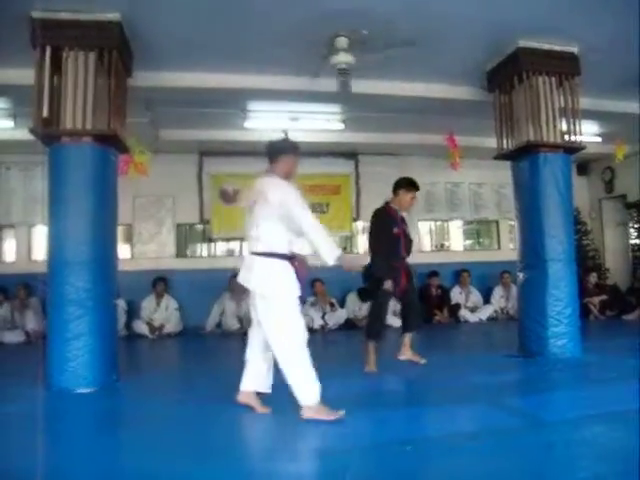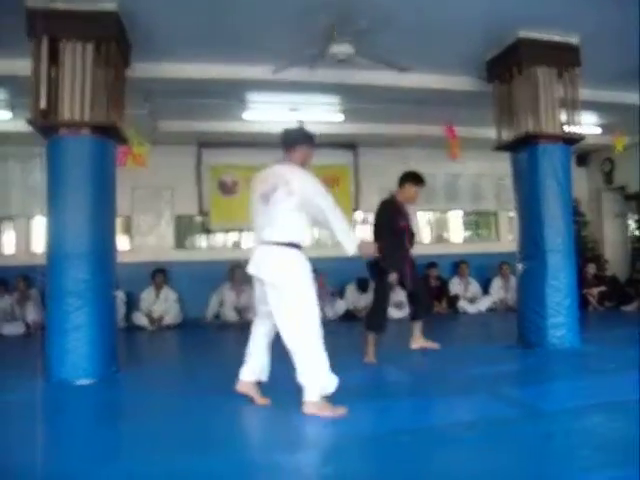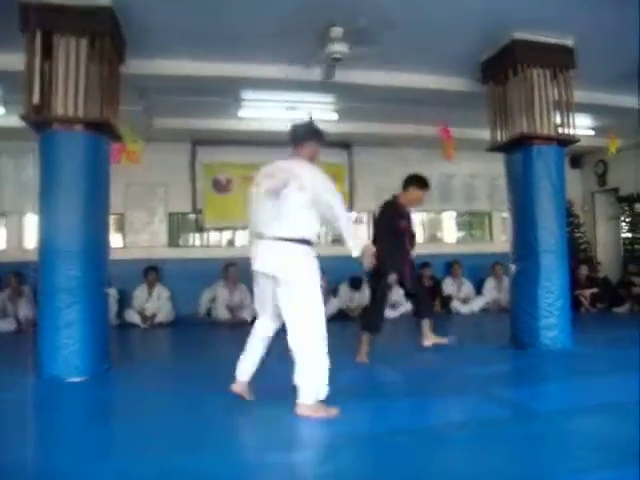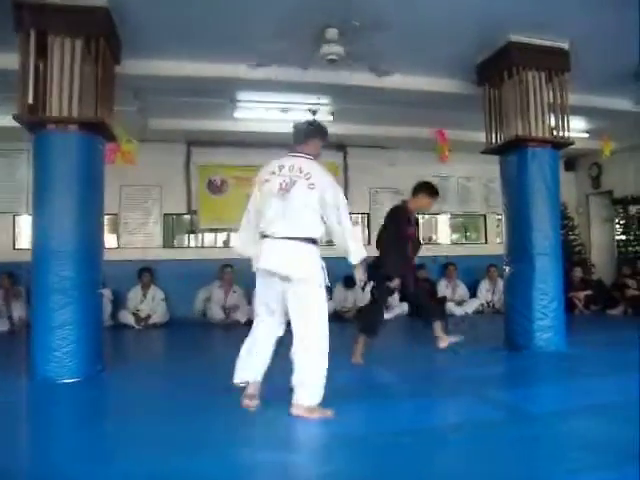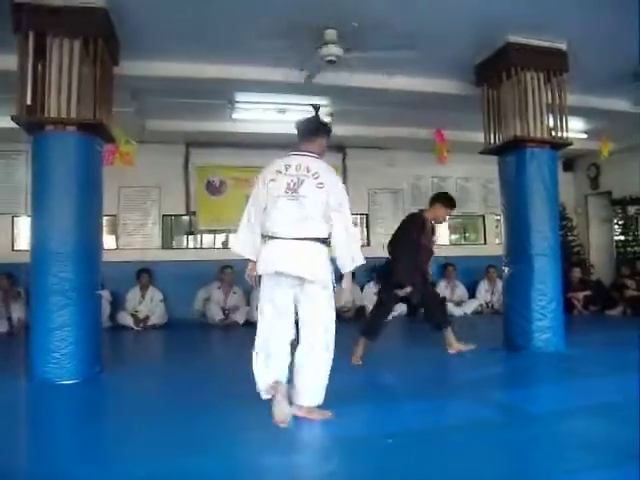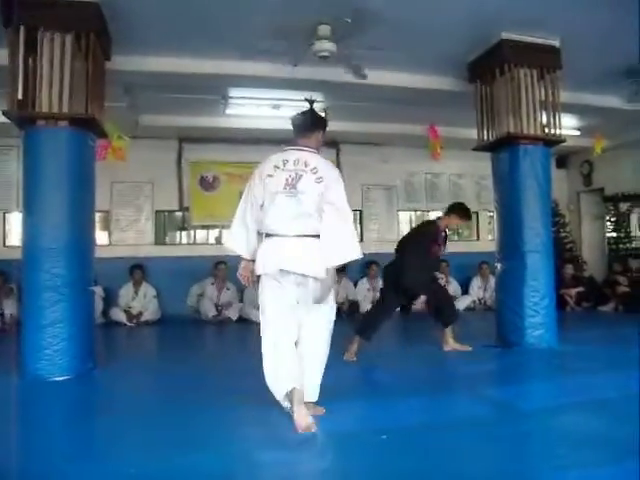
dt=0.1s
person 1, frame 1
left shoulder: (256, 189)
right shoulder: (282, 189)
right elbow: (307, 225)
left wrist: (291, 257)
right wrist: (338, 256)
left hip: (257, 267)
right hip: (273, 270)
left knee: (262, 332)
right knee: (290, 335)
left ankle: (248, 390)
right ankle: (310, 403)
person 1, frame 2
left shoulder: (262, 178)
right shoulder: (302, 179)
right elbow: (328, 213)
right wrist: (356, 244)
left hip: (265, 255)
right hip: (287, 260)
left knee: (266, 322)
right knee: (303, 327)
left ankle: (248, 379)
right ankle: (314, 399)
person 1, frame 3
left shoulder: (265, 173)
right shoulder: (314, 176)
right elbow: (339, 214)
right wrist: (361, 249)
left hip: (266, 253)
right hip: (296, 256)
left knee: (266, 320)
right knee: (309, 328)
left ankle: (243, 379)
right ankle: (309, 400)
person 1, frame 4
left shoulder: (268, 171)
right shoulder: (320, 175)
left elbow: (252, 216)
right elbow: (339, 219)
left wrist: (254, 252)
right wrist: (357, 261)
left hip: (268, 252)
right hip: (302, 255)
left knee: (266, 321)
right knee: (311, 330)
left ankle: (251, 382)
right ankle: (304, 401)
person 1, frame 5
left shoulder: (271, 171)
right shoulder: (328, 175)
left elbow: (254, 217)
right elbow: (341, 225)
left wrist: (253, 259)
right wrist: (348, 271)
left hip: (275, 254)
right hip: (312, 256)
left knee: (274, 329)
right knee: (317, 333)
left ankle: (278, 392)
right ankle: (307, 402)
person 1, frame 6
left shoulder: (267, 166)
right shoulder: (326, 170)
left elbow: (249, 213)
right elbow: (335, 220)
left wrist: (247, 257)
right wrist: (332, 267)
left hip: (273, 253)
right hip: (313, 253)
left knee: (277, 332)
right knee: (314, 331)
left ankle: (293, 397)
right ankle: (304, 399)
person 2, frame 1
left shoulder: (400, 217)
right shoulder: (381, 215)
right elbow: (378, 248)
left wrist: (402, 269)
right wrist: (385, 276)
left hip: (401, 271)
right hip: (384, 273)
left knee: (412, 306)
right knee: (379, 312)
left ankle: (406, 350)
right ankle: (371, 358)
person 2, frame 2
left shoulder: (402, 209)
right shoulder: (387, 208)
right elbow: (384, 240)
left wrist: (404, 262)
right wrist: (390, 268)
left hip: (404, 262)
right hip: (388, 265)
left knee: (420, 296)
right knee: (381, 303)
left ankle: (417, 338)
right ankle: (370, 349)
person 2, frame 3
left shoulder: (404, 211)
right shoulder: (389, 209)
right elbow: (383, 241)
left wrist: (401, 265)
right wrist: (390, 268)
left hip: (403, 263)
right hip: (387, 265)
right knee: (378, 304)
left ankle: (427, 336)
right ankle: (363, 349)
person 2, frame 4
left shoulder: (412, 218)
right shoulder: (396, 214)
right elbow: (387, 246)
left wrist: (406, 269)
right wrist: (393, 274)
left hip: (406, 268)
right hip: (389, 270)
left knee: (423, 299)
left ankle: (441, 337)
right ankle: (358, 350)
person 2, frame 5
left shoulder: (429, 227)
right shoulder: (414, 223)
right elbow: (398, 250)
left wrist: (424, 273)
right wrist: (404, 282)
left hip: (416, 275)
right hip: (398, 275)
left knee: (436, 304)
right knee: (382, 309)
left ankle: (452, 343)
right ankle: (357, 352)
person 2, frame 6
left shoulder: (440, 233)
right shoulder: (429, 232)
right elbow: (414, 261)
right wrist: (420, 292)
left hip: (420, 276)
right hip: (401, 275)
left knee: (443, 300)
right knee: (383, 310)
left ankle: (449, 342)
right ankle: (353, 348)
